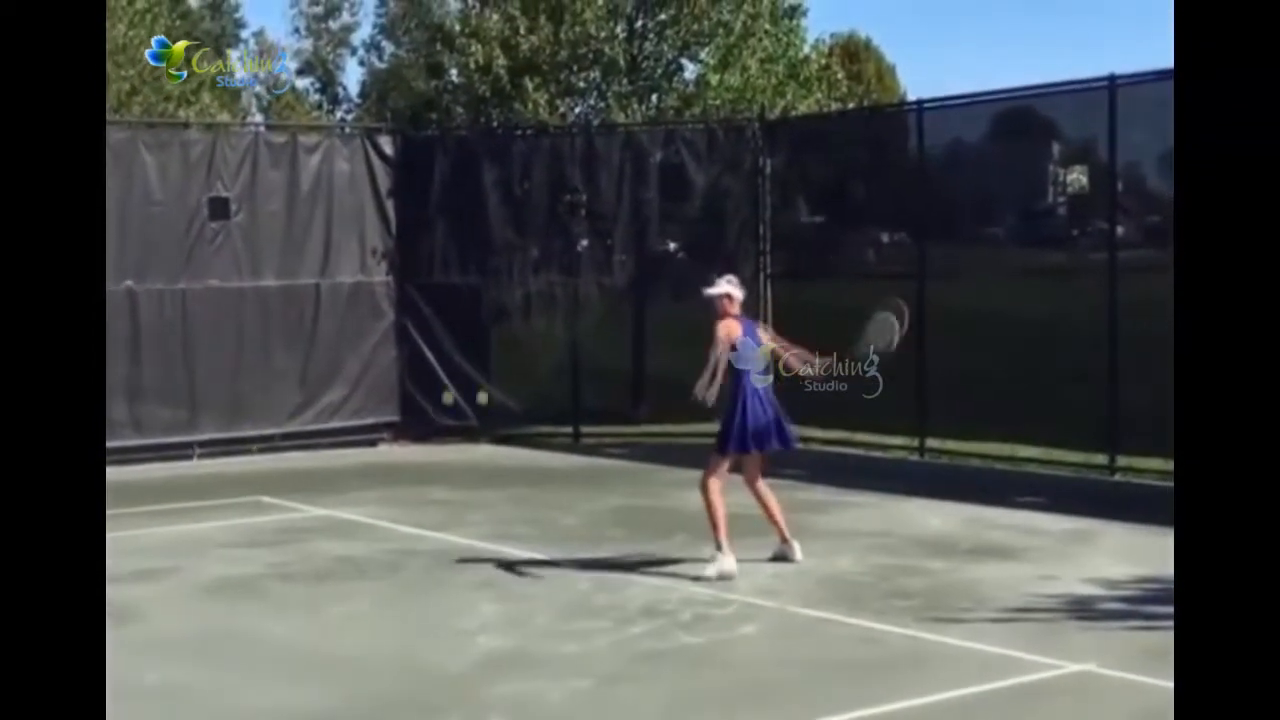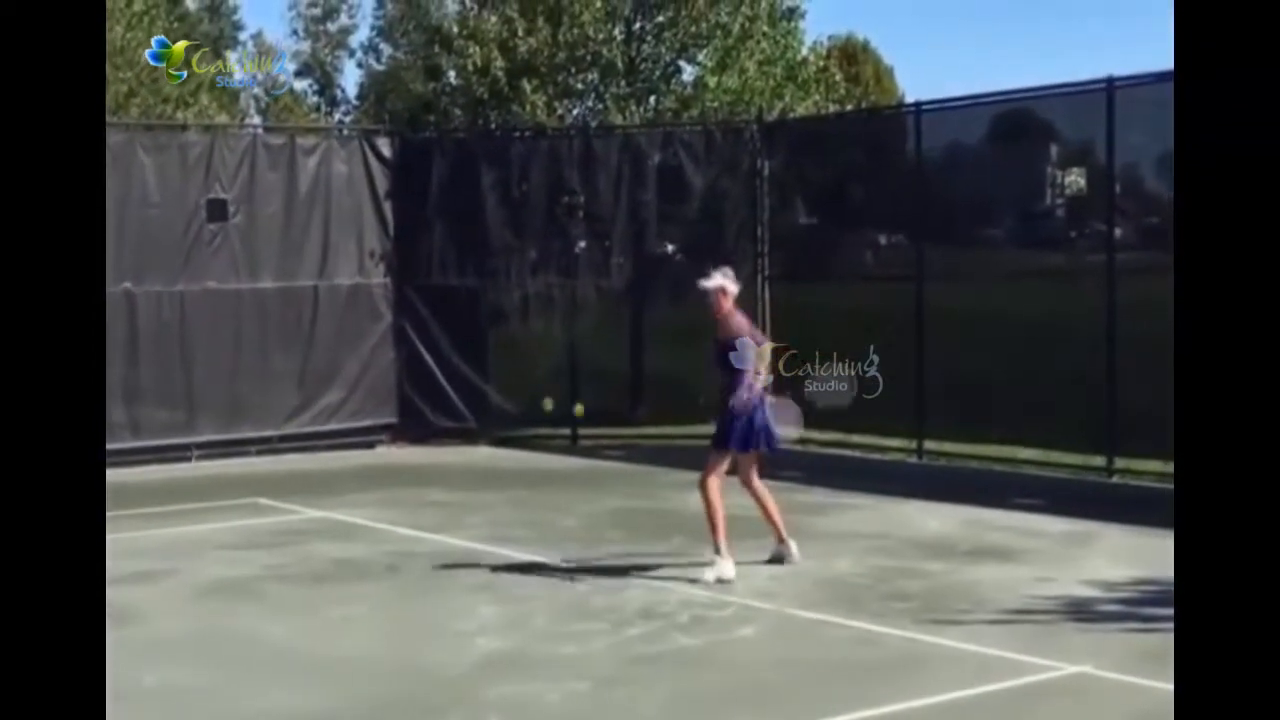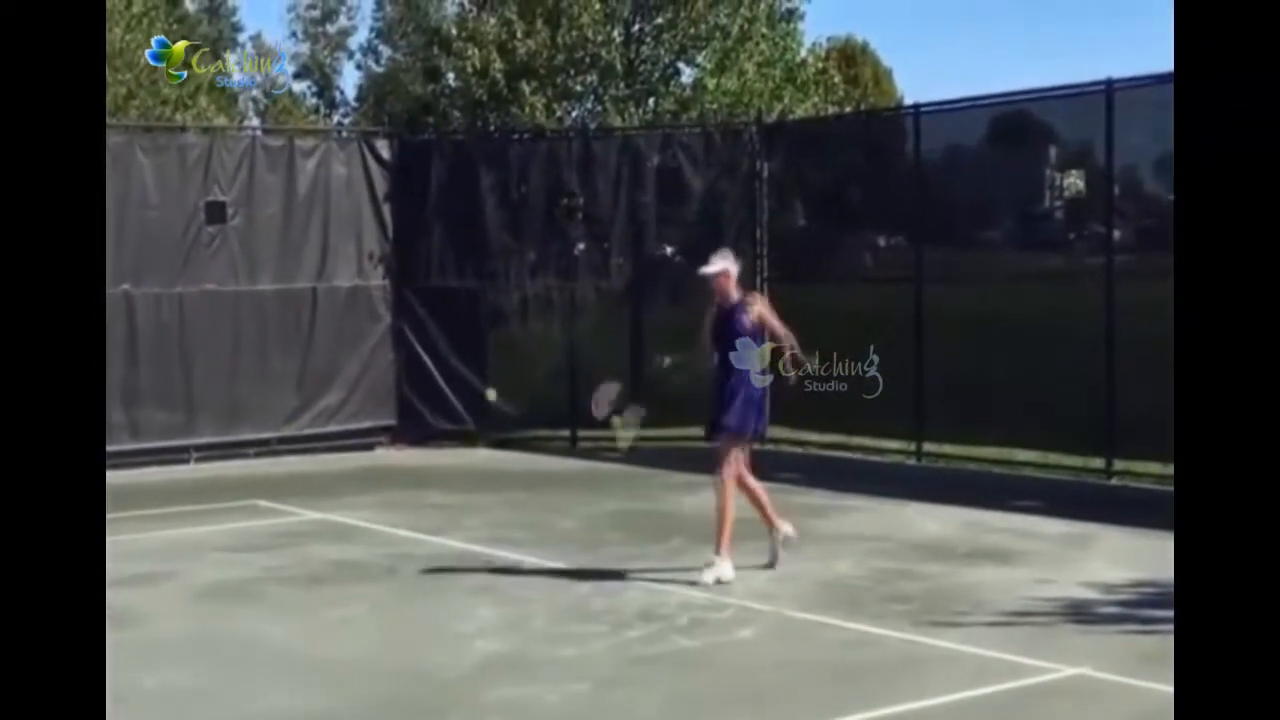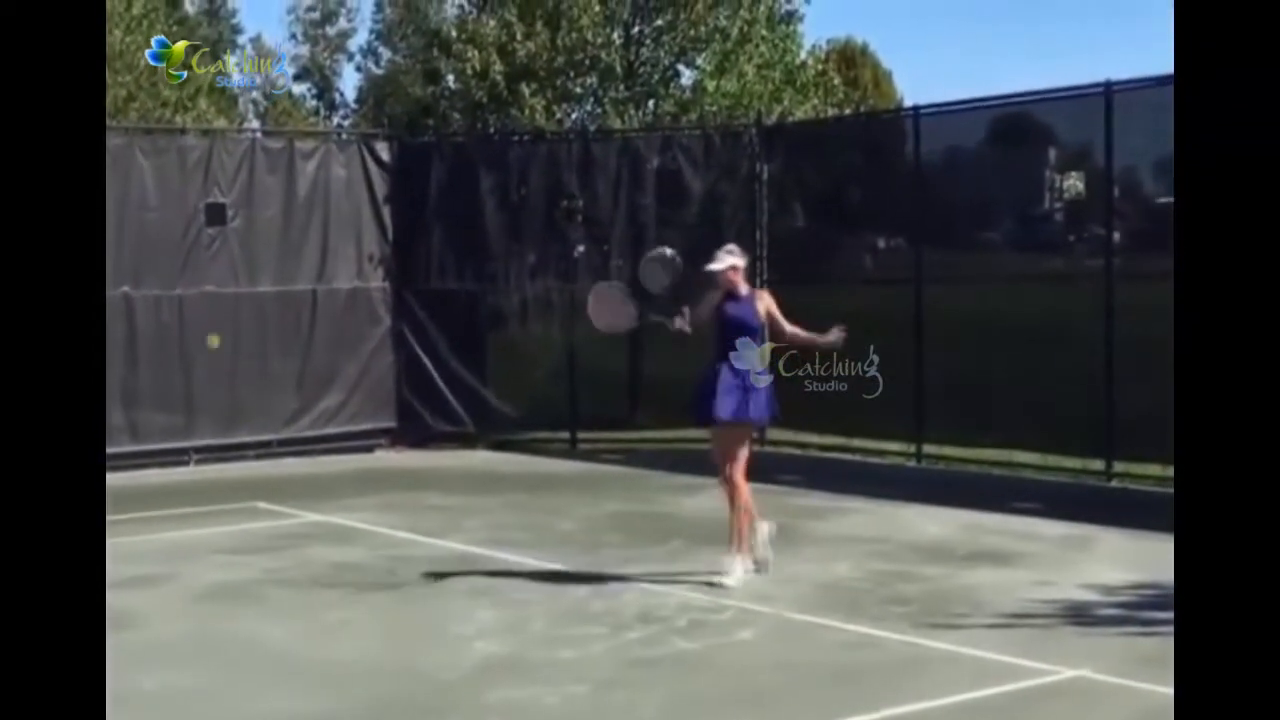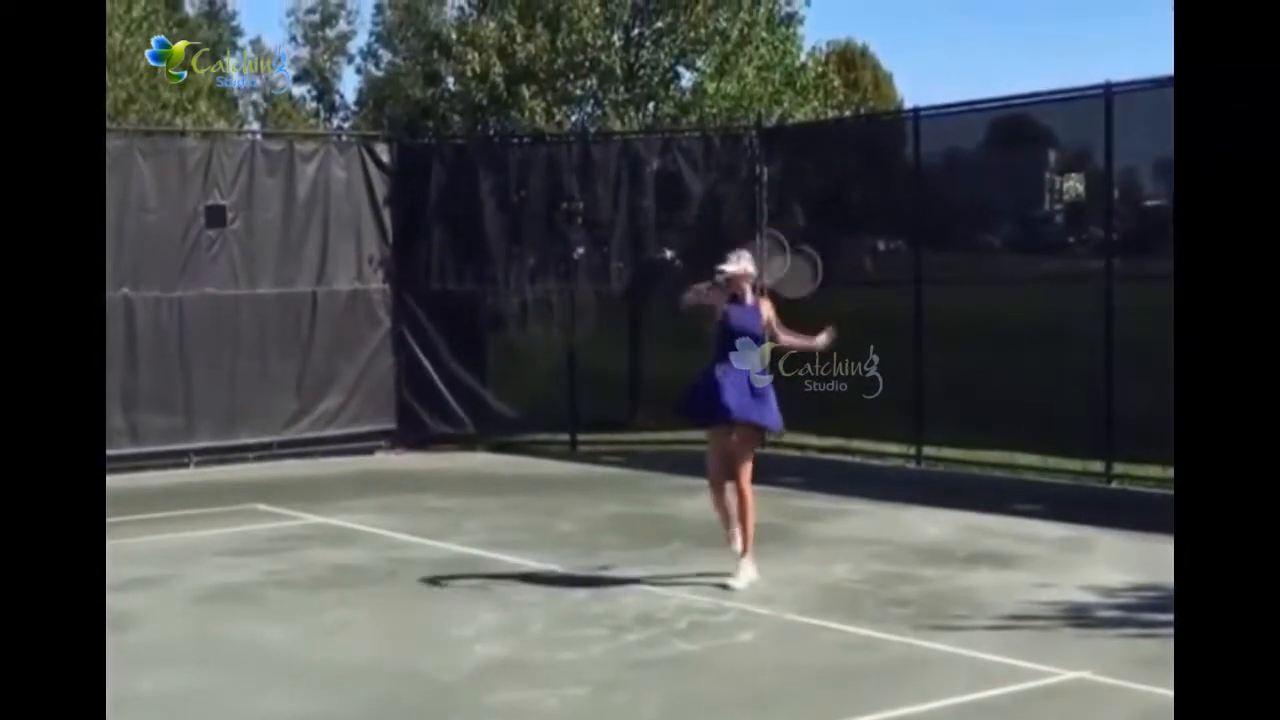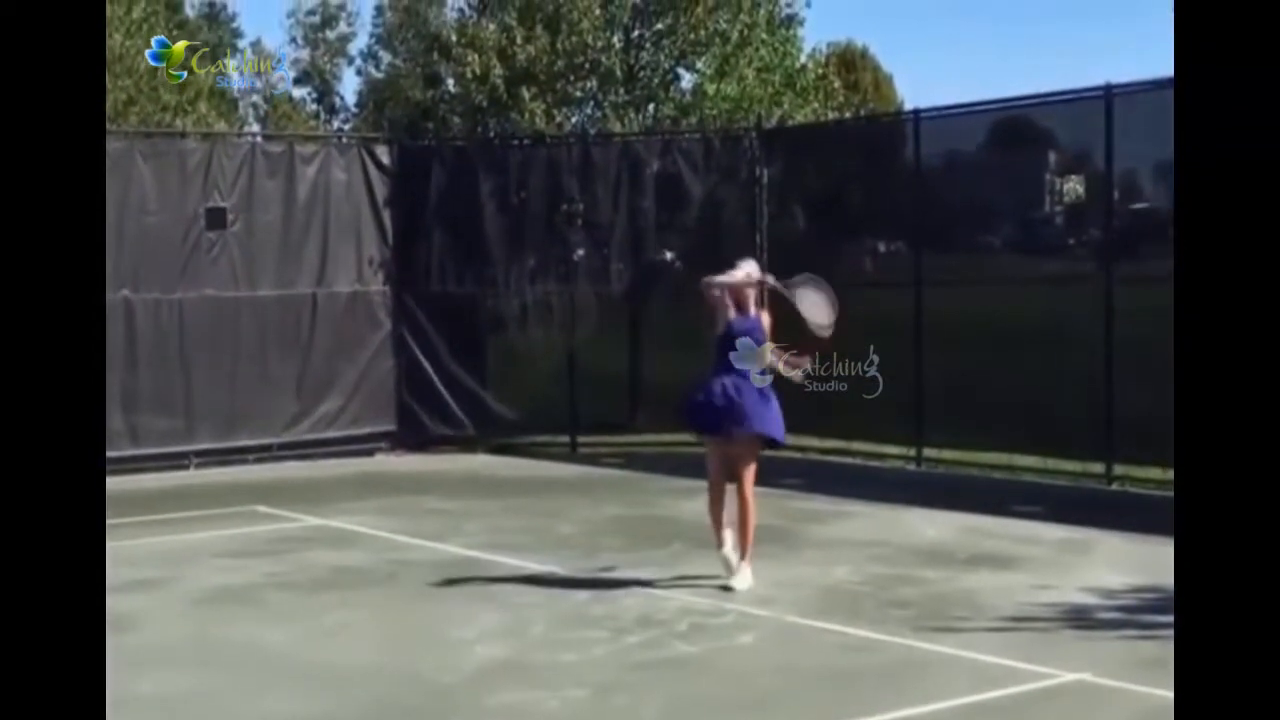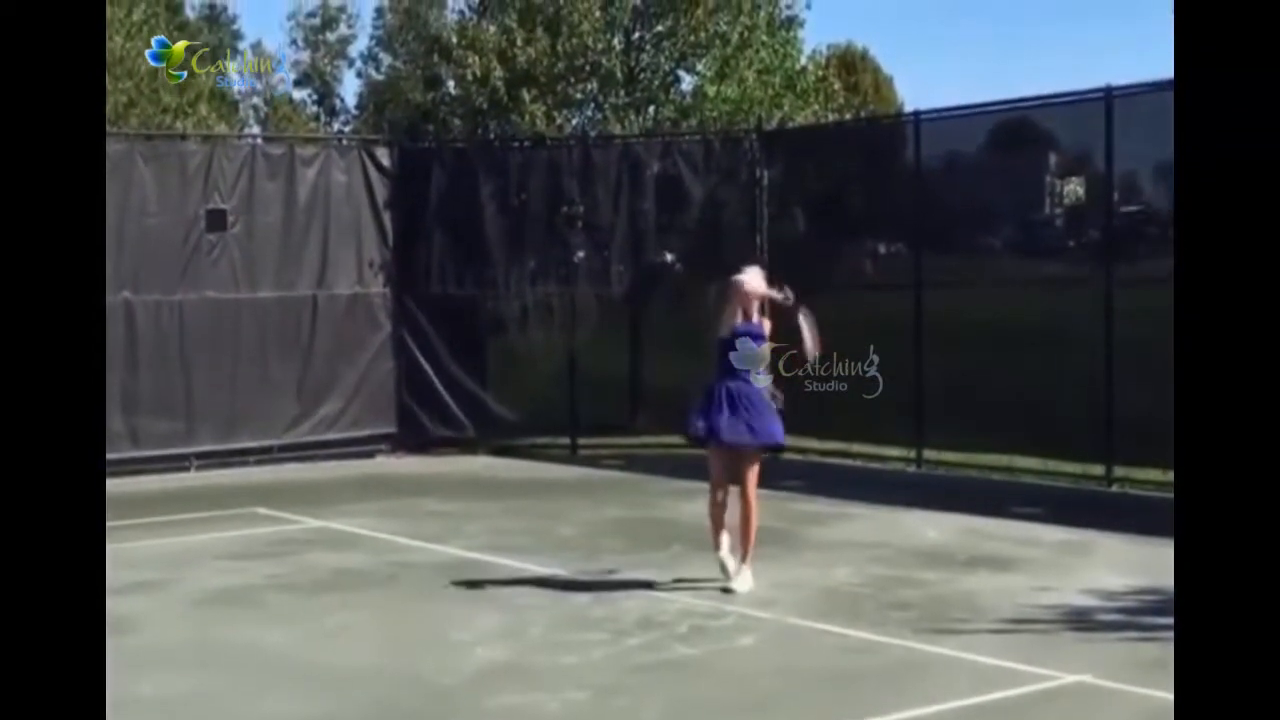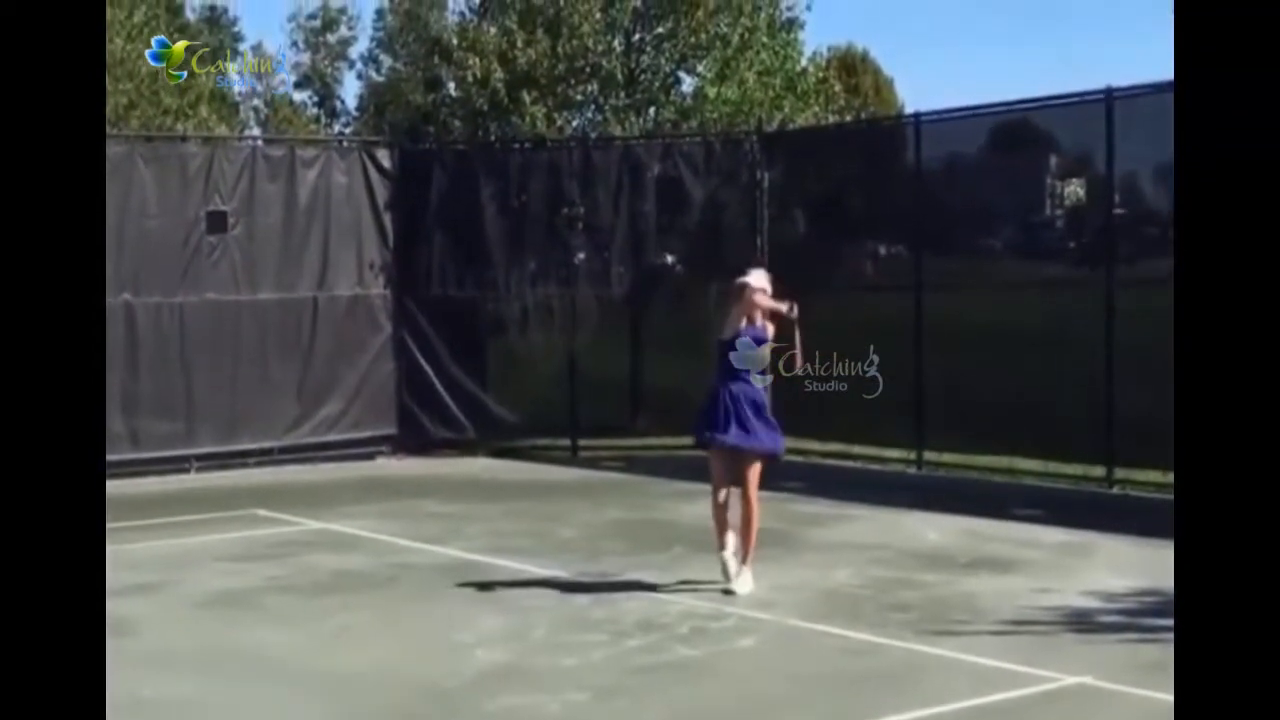
dt=0.1s
person 1, frame 1
left shoulder: (724, 325)
right shoulder: (755, 328)
left elbow: (721, 349)
right elbow: (782, 352)
left wrist: (711, 379)
left hip: (744, 404)
right hip: (762, 405)
left knee: (711, 481)
right knee: (754, 480)
left ankle: (724, 554)
right ankle: (787, 542)
person 1, frame 2
left shoulder: (734, 320)
right shoulder: (723, 323)
left elbow: (758, 347)
left wrist: (753, 383)
left hip: (744, 404)
right hip: (740, 404)
left knee: (708, 482)
right knee: (751, 480)
left ankle: (723, 560)
right ankle: (785, 543)
person 1, frame 3
left shoulder: (753, 302)
right shoulder: (715, 308)
left elbow: (780, 332)
right elbow: (709, 345)
left wrist: (796, 357)
left hip: (745, 390)
right hip: (727, 387)
left knee: (728, 474)
right knee: (739, 472)
left ankle: (723, 560)
right ankle: (777, 527)
person 1, frame 4
left shoulder: (762, 298)
right shoulder: (716, 297)
left elbow: (785, 330)
right elbow: (695, 321)
left wrist: (823, 339)
right wrist: (685, 322)
left hip: (750, 385)
right hip: (722, 384)
left knee: (735, 472)
right knee: (723, 468)
left ankle: (738, 556)
right ankle: (756, 526)
person 1, frame 5
left shoulder: (764, 306)
right shoulder: (721, 298)
left elbow: (778, 338)
right elbow: (688, 300)
left wrist: (814, 342)
right wrist: (711, 286)
left hip: (753, 389)
right hip: (721, 387)
left knee: (742, 478)
right knee: (716, 476)
left ankle: (747, 560)
right ankle: (731, 531)
person 1, frame 6
left shoulder: (764, 317)
right shoulder: (725, 309)
right elbow: (709, 286)
left wrist: (792, 364)
right wrist: (732, 282)
left hip: (754, 400)
right hip: (721, 397)
left knee: (745, 486)
right knee: (716, 483)
left ankle: (745, 564)
right ankle: (723, 538)
person 1, frame 7
left shoulder: (765, 325)
right shoulder: (731, 315)
right elbow: (741, 293)
left wrist: (768, 390)
right wrist: (776, 295)
left hip: (753, 406)
right hip: (722, 403)
left knee: (748, 491)
right knee: (719, 491)
left ankle: (744, 568)
right ankle: (721, 542)
person 1, frame 8
left shoulder: (767, 329)
right shoulder: (736, 316)
right elbow: (751, 302)
right wrist: (784, 309)
left hip: (754, 410)
right hip: (724, 407)
left knee: (749, 493)
right knee: (719, 492)
left ankle: (744, 569)
right ankle: (725, 543)
